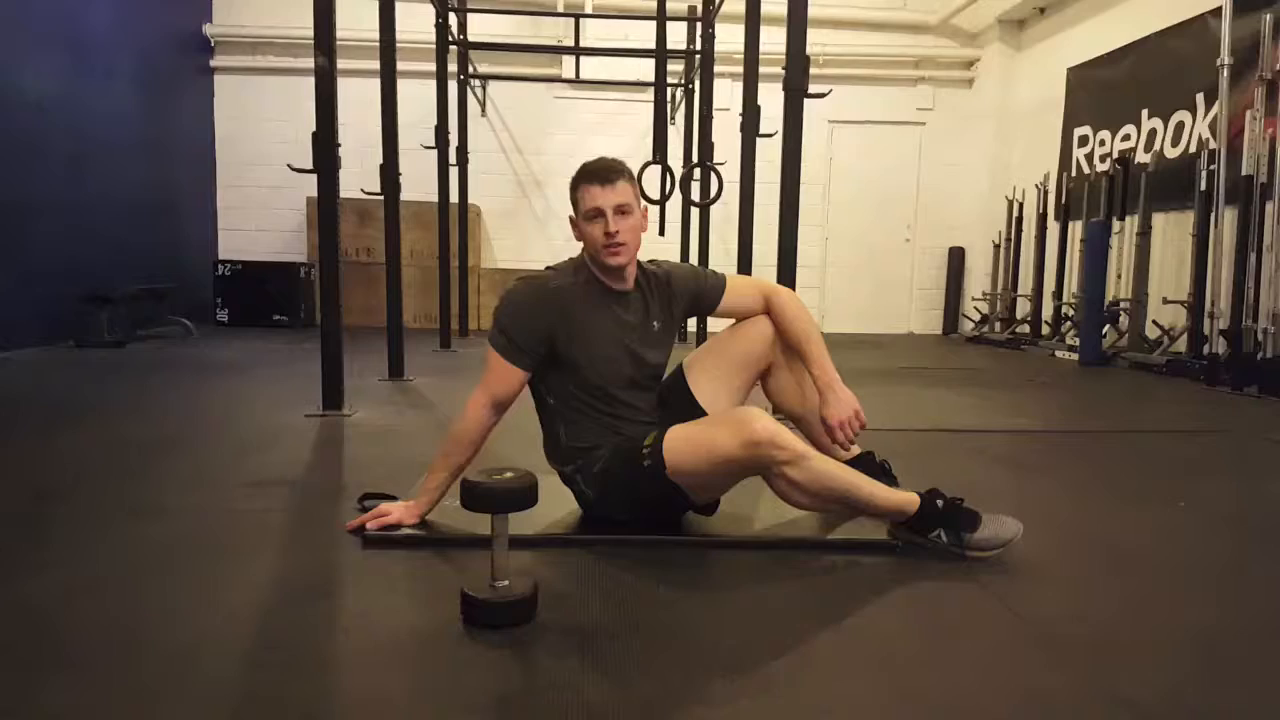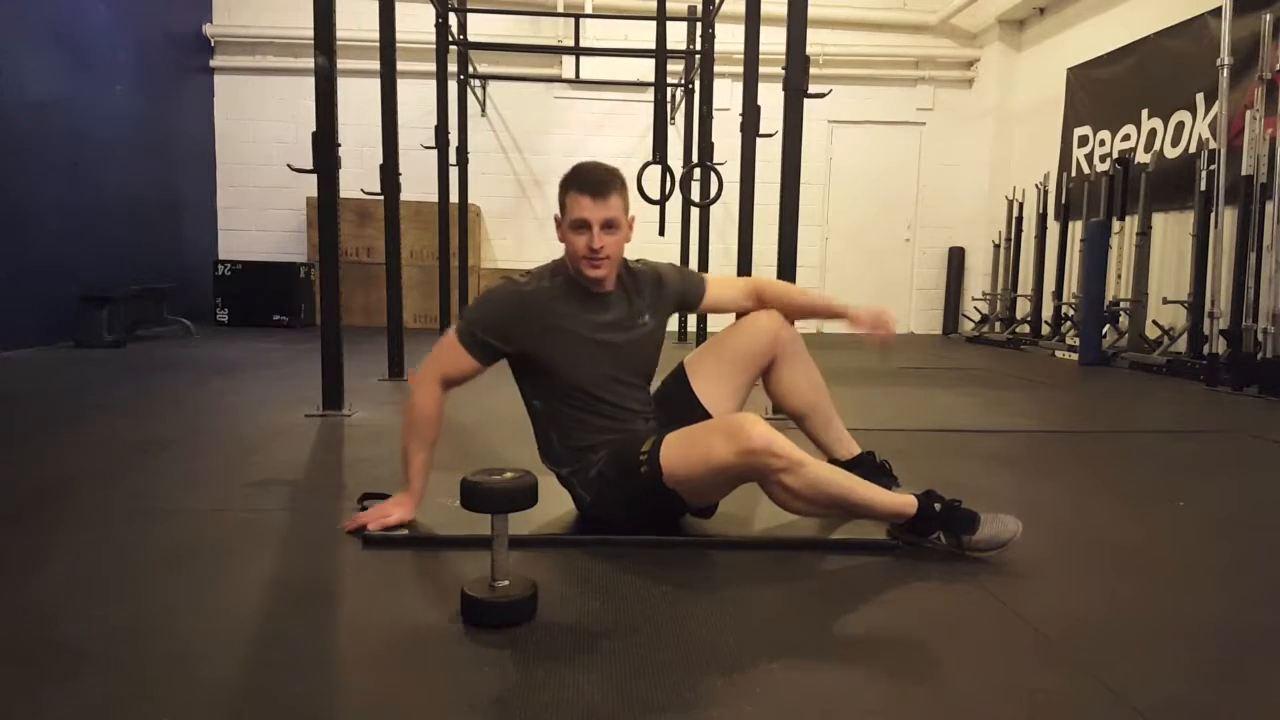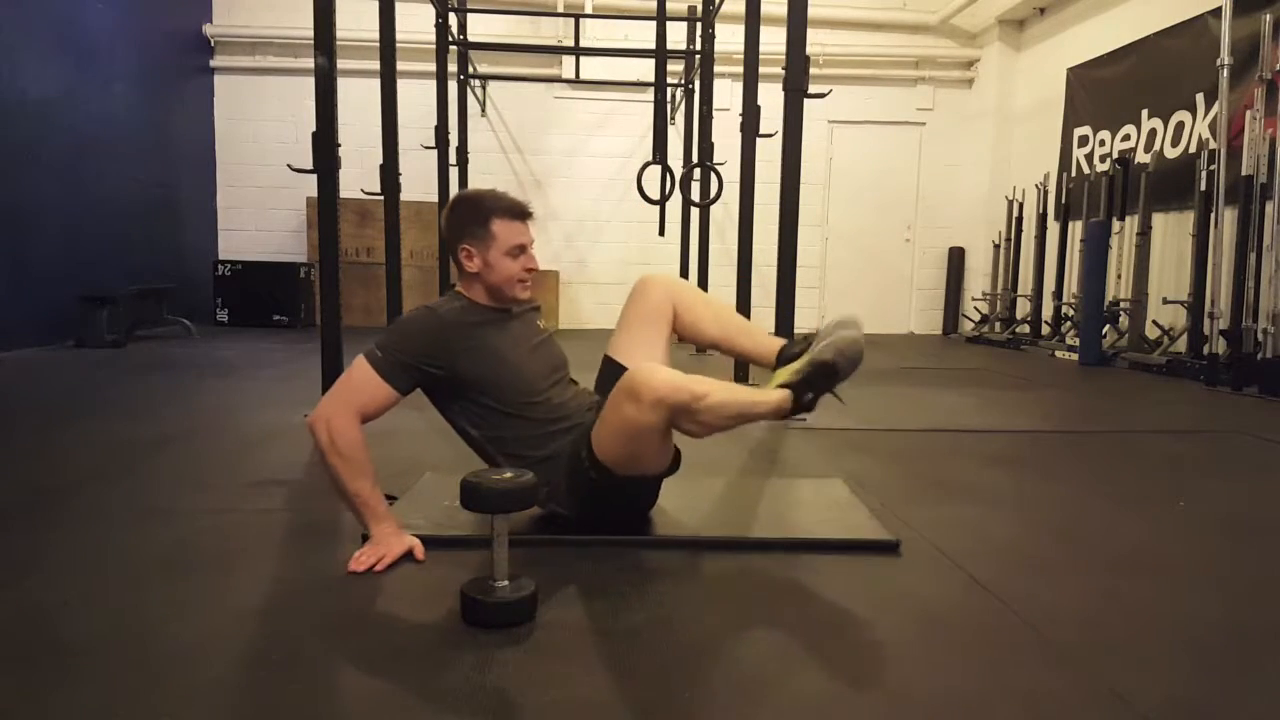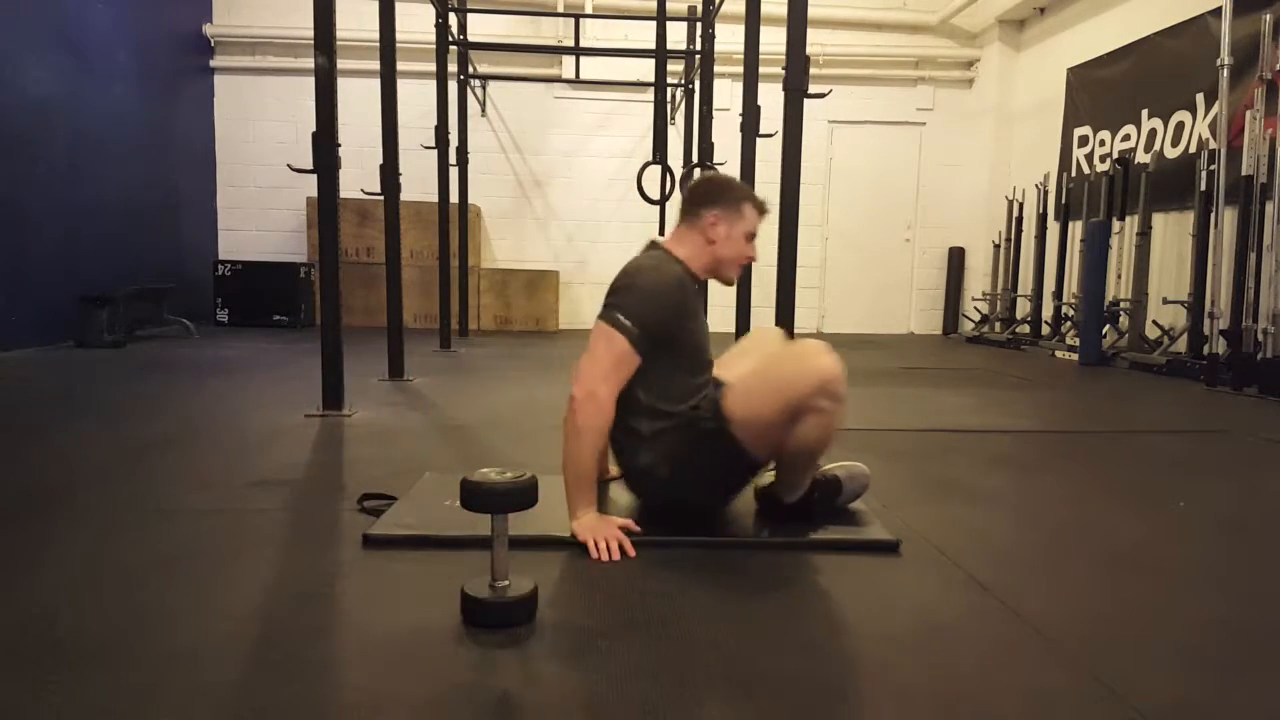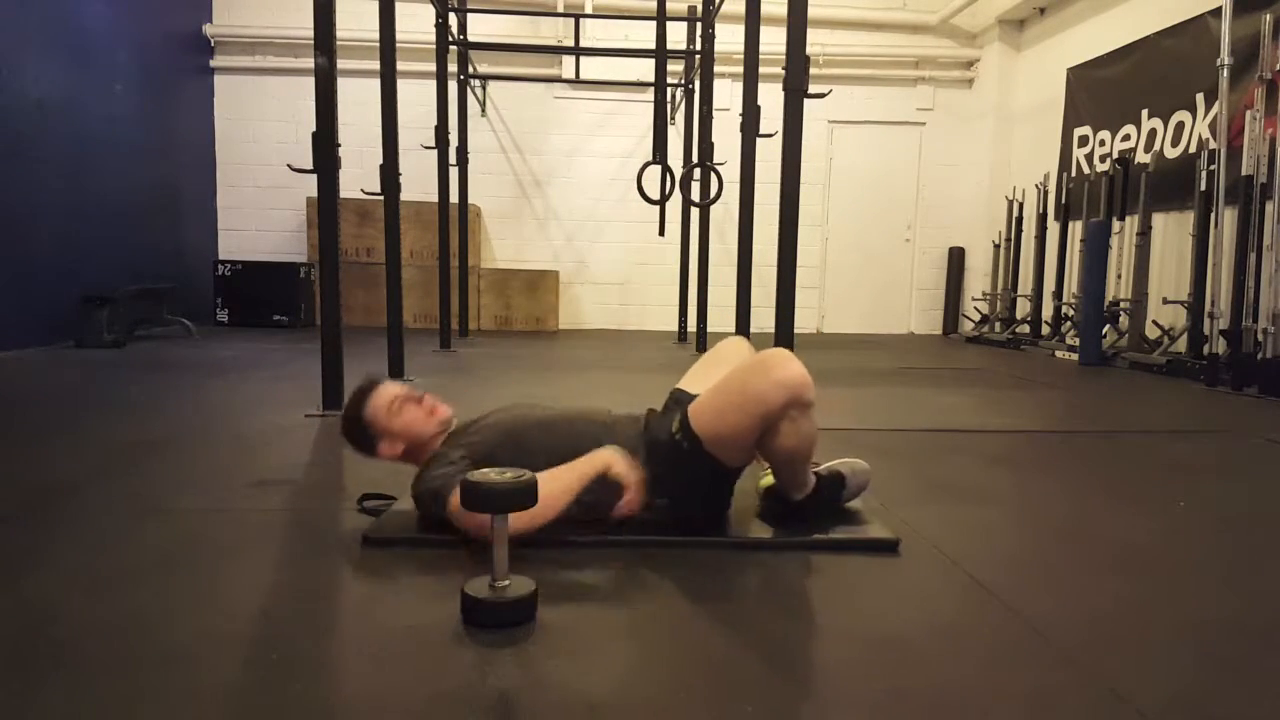
dt=1s
person 1, frame 1
left shoulder: (667, 283)
right shoulder: (541, 301)
left elbow: (777, 296)
right elbow: (488, 404)
left wrist: (831, 386)
right wrist: (423, 502)
left hip: (661, 438)
right hip: (612, 481)
left knee: (768, 331)
right knee: (758, 433)
left ankle: (860, 466)
right ankle: (922, 517)
person 1, frame 2
left shoulder: (650, 282)
right shoulder: (522, 306)
left elbow: (747, 291)
right elbow: (430, 379)
left wrist: (843, 309)
right wrist: (409, 494)
left hip: (659, 432)
right hip: (611, 485)
left knee: (770, 329)
right knee: (751, 439)
left ankle: (863, 471)
right ankle: (920, 518)
person 1, frame 3
left shoulder: (519, 305)
right shoulder: (434, 331)
right elbow: (331, 417)
right wrist: (383, 527)
left hip: (603, 431)
right hip: (584, 485)
left knee: (658, 290)
right knee: (651, 383)
left ankle: (791, 360)
right ankle: (792, 398)
person 1, frame 4
left shoulder: (667, 277)
right shoulder: (654, 286)
right elbow: (587, 394)
left wrist: (599, 469)
right wrist: (584, 514)
left hip: (691, 440)
right hip: (682, 470)
left knee: (770, 341)
right knee: (816, 364)
left ankle: (789, 470)
right ankle: (793, 495)
person 1, frame 5
left shoulder: (468, 440)
right shoulder: (443, 477)
right elbow: (497, 518)
right wrist: (599, 459)
left hip: (651, 433)
right hip: (664, 491)
left knee: (736, 351)
right knee: (783, 374)
left ankle: (788, 478)
right ankle: (799, 498)
